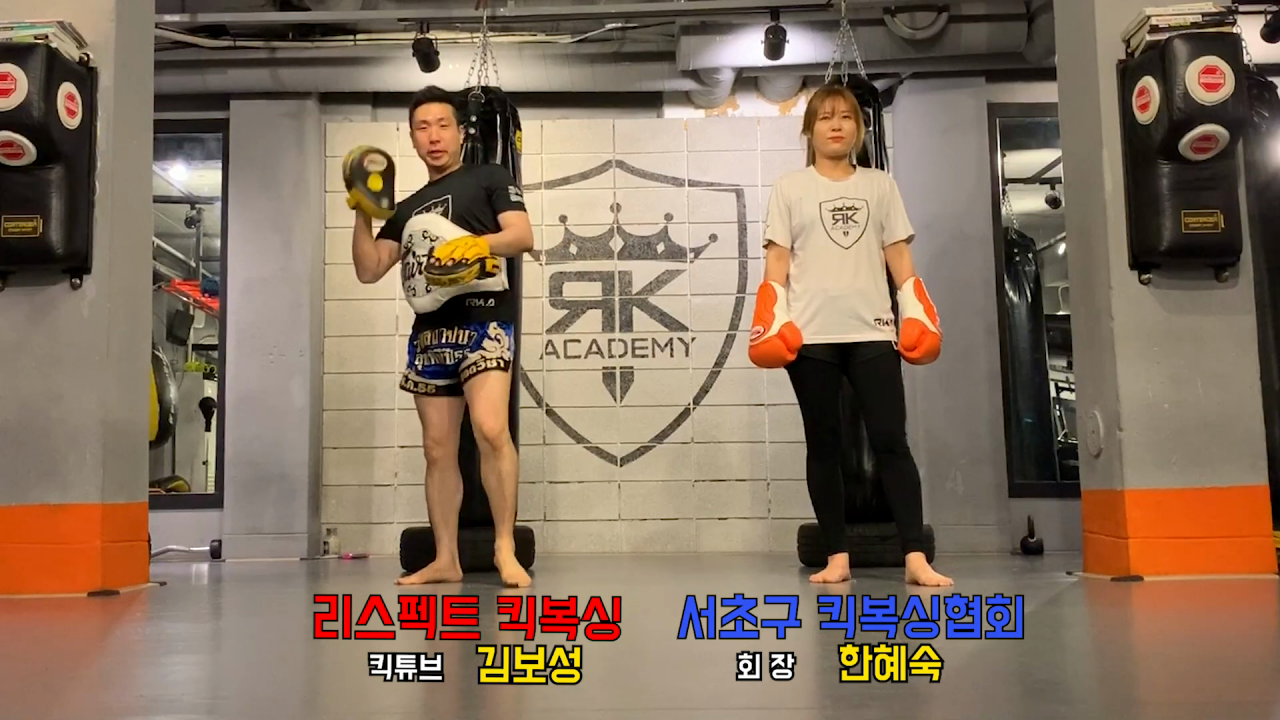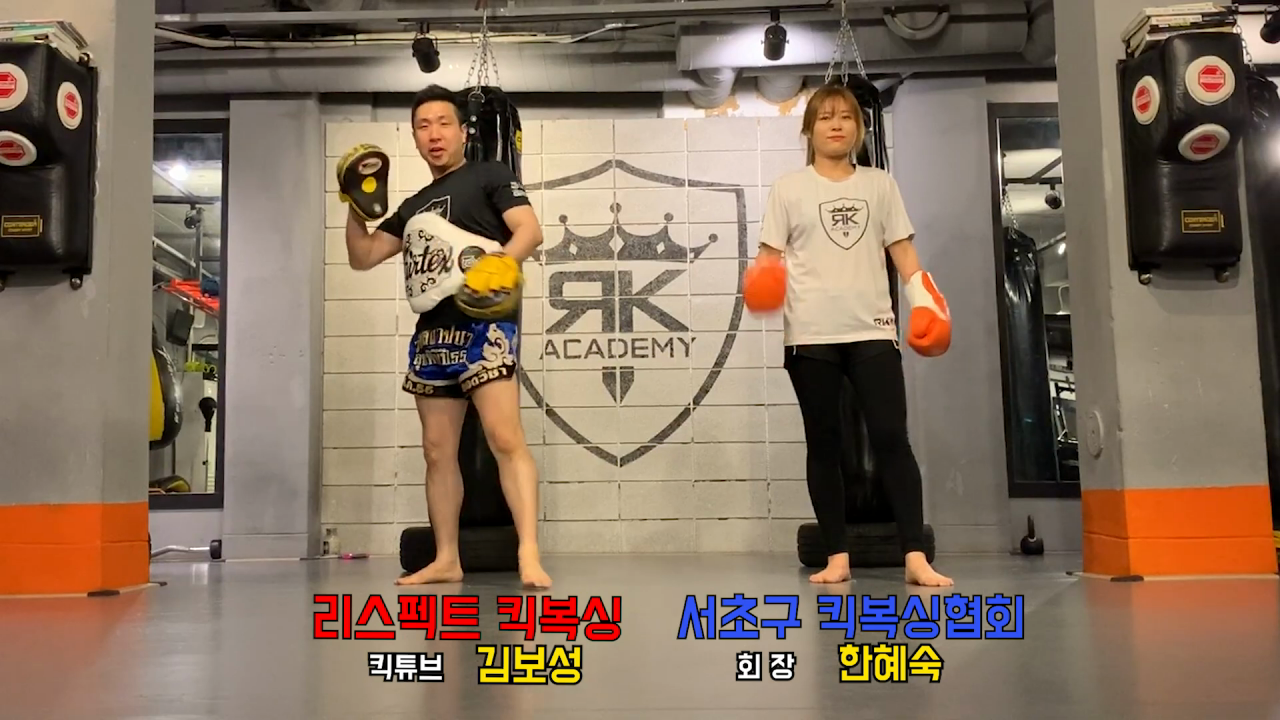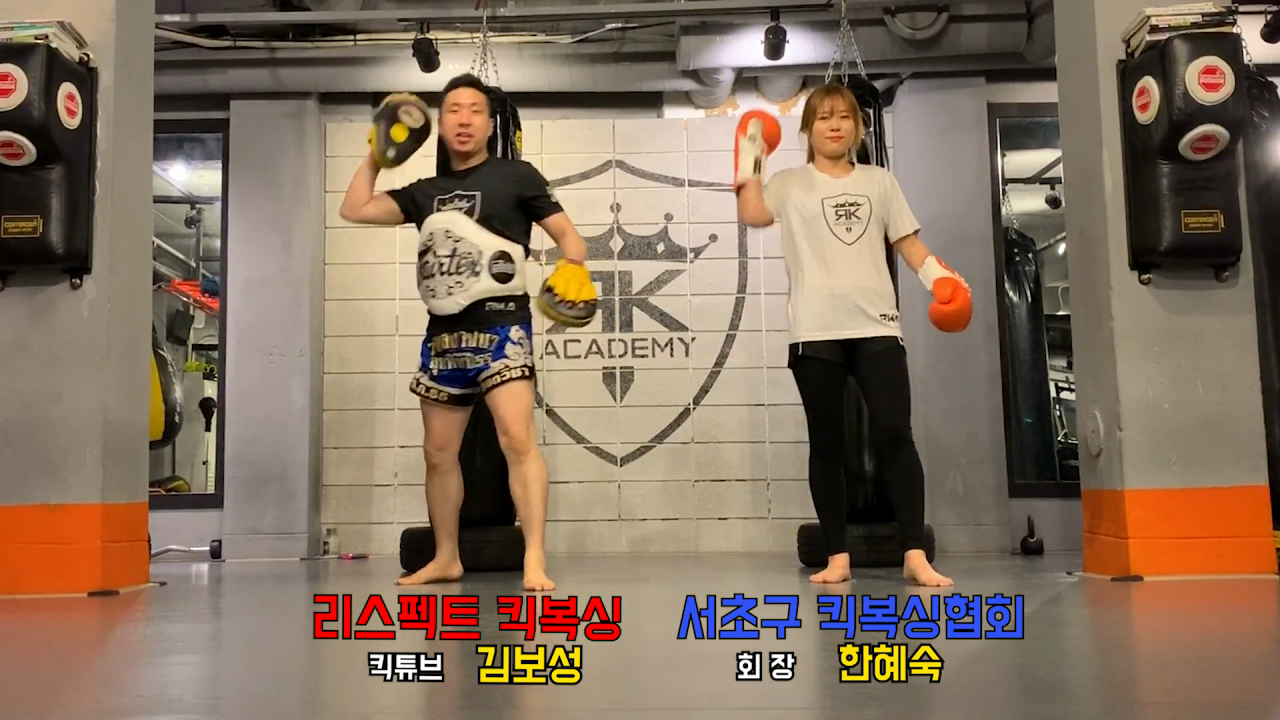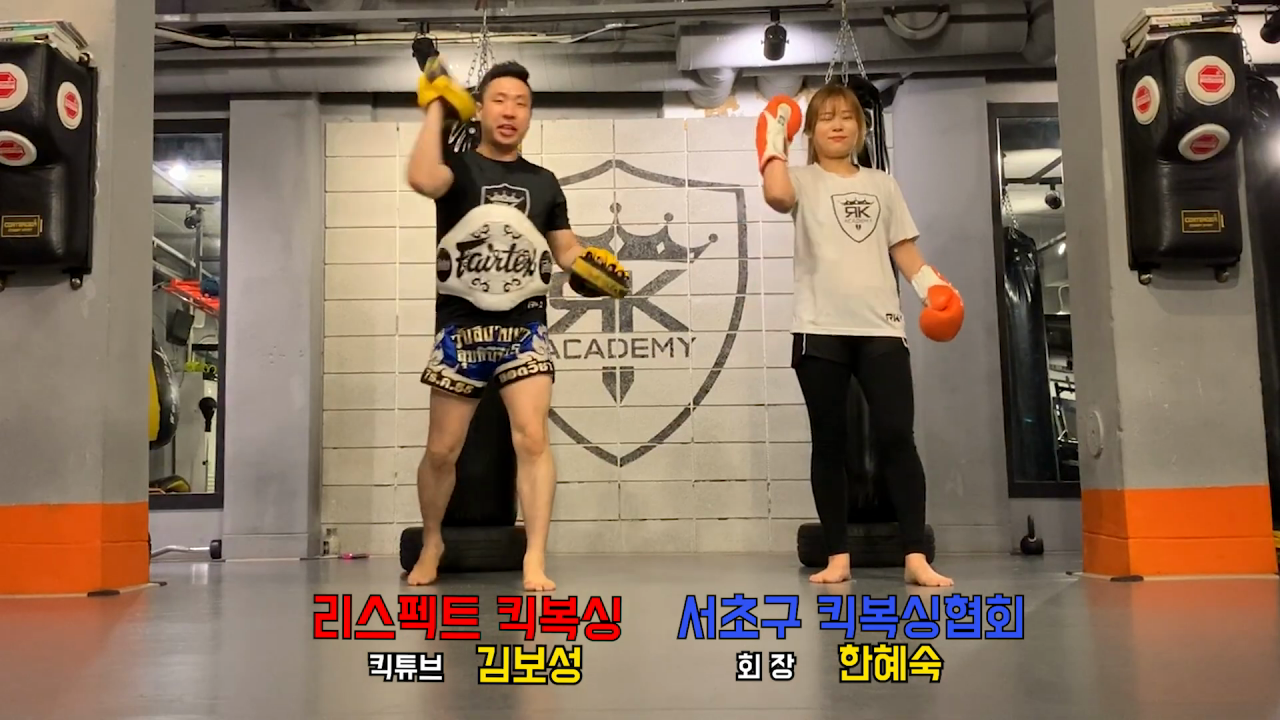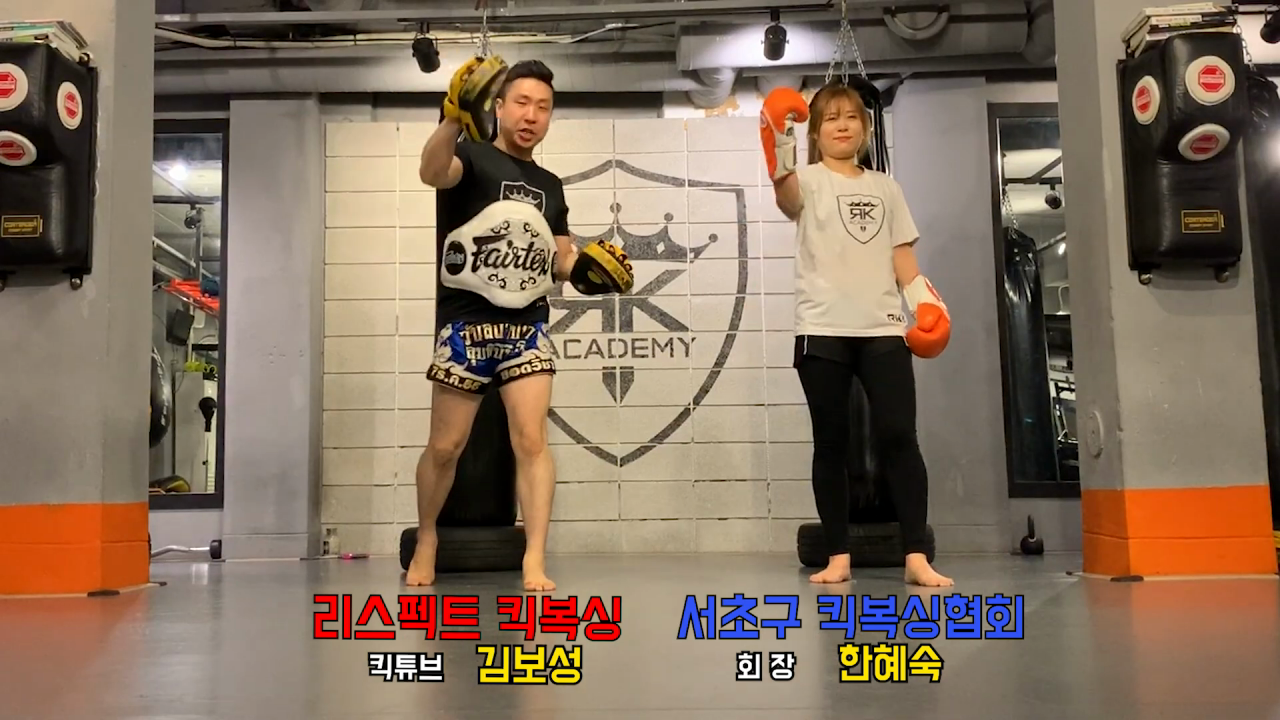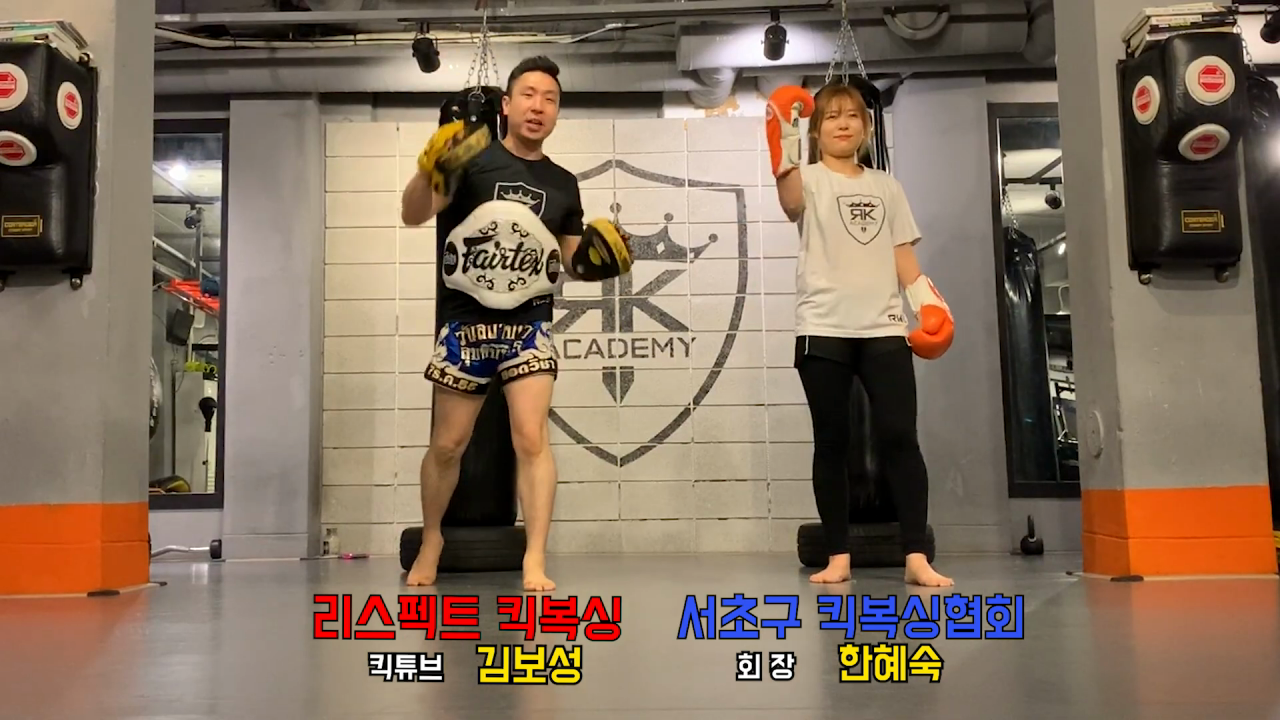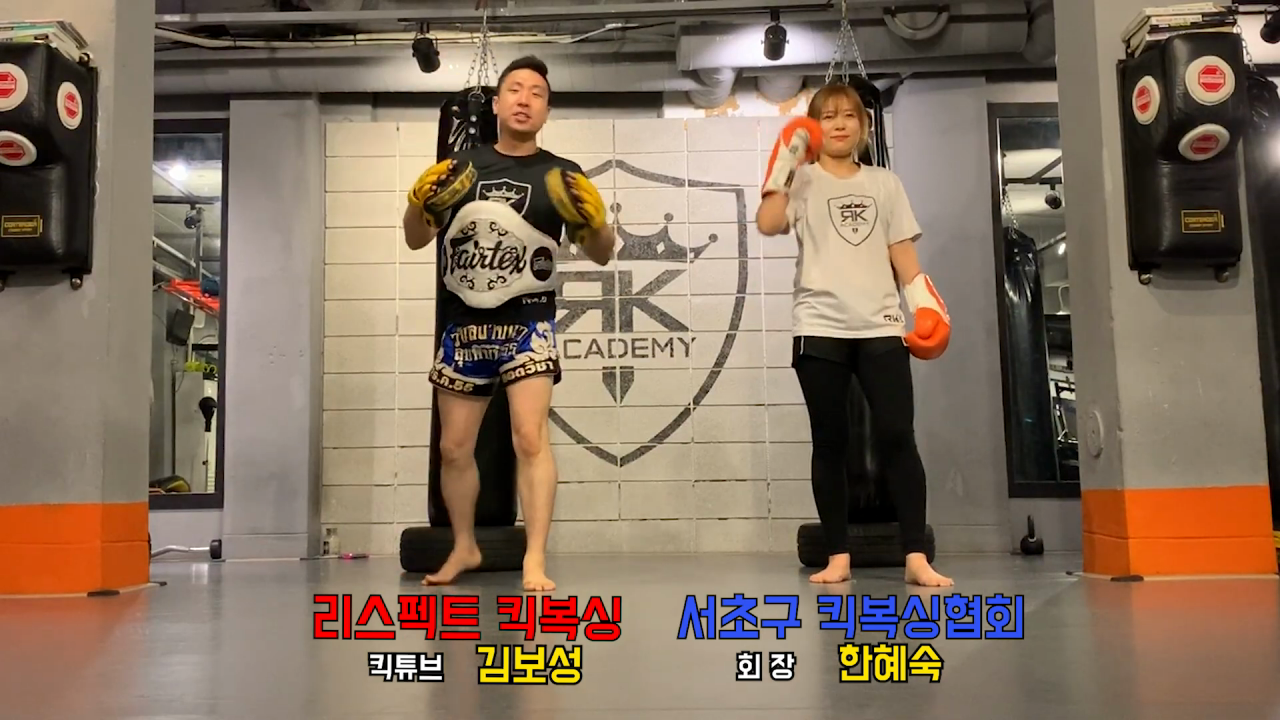
dt=0.2s
person 1, frame 1
left shoulder: (490, 178)
right shoulder: (410, 207)
left elbow: (522, 235)
right elbow: (368, 271)
left wrist: (478, 245)
right wrist: (361, 208)
left hip: (482, 322)
right hip: (429, 333)
left knee: (491, 431)
right knee: (438, 449)
left ankle: (505, 548)
right ankle: (446, 559)
person 1, frame 2
left shoulder: (491, 175)
right shoulder: (414, 206)
left elbow: (529, 230)
right elbow: (362, 258)
left wrist: (502, 264)
right wrist: (356, 206)
left hip: (483, 325)
right hip: (431, 332)
left knee: (505, 437)
right knee: (437, 450)
left ankle: (529, 555)
right ankle: (446, 559)
person 1, frame 3
left shoulder: (516, 176)
right shoulder: (427, 192)
left elbow: (567, 233)
right elbow: (354, 210)
left wrist: (573, 270)
right wrist: (377, 151)
left hip: (500, 326)
right hip: (444, 334)
left knee: (517, 439)
right knee: (439, 453)
left ankle: (535, 561)
right ankle: (446, 557)
person 1, frame 4
left shoulder: (543, 181)
right shoulder: (458, 168)
left elbow: (566, 251)
right elbow: (419, 177)
left wrist: (592, 265)
right wrist: (436, 110)
left hip: (523, 327)
right hip: (461, 327)
left knee: (532, 439)
right knee: (441, 449)
left ankle: (534, 562)
right ankle: (431, 542)
person 1, frame 5
left shoulder: (549, 185)
right shoulder: (472, 156)
left elbow: (561, 257)
right elbow: (436, 170)
right wrist: (454, 118)
left hip: (527, 326)
right hip: (465, 323)
left knee: (532, 440)
right knee: (446, 446)
left ankle: (534, 563)
right ankle: (426, 539)
person 1, frame 6
left shoulder: (563, 183)
right shoulder: (472, 161)
left elbow: (573, 258)
right elbow: (413, 213)
left wrist: (601, 255)
right wrist: (429, 167)
left hip: (528, 325)
right hip: (465, 323)
left knee: (531, 440)
right knee: (447, 445)
left ankle: (534, 563)
right ankle: (431, 537)
person 1, frame 7
left shoulder: (560, 174)
right shoulder: (464, 166)
left elbow: (600, 252)
right elbow: (415, 239)
left wrist: (591, 217)
right wrist: (420, 202)
left hip: (527, 324)
right hip: (463, 324)
left knee: (531, 439)
right knee: (454, 447)
left ankle: (534, 562)
right ankle: (464, 546)
person 2, frame 1
left shoulder: (880, 184)
right shoulder: (790, 188)
left elbow: (898, 255)
right elbow: (777, 261)
left wrist: (918, 312)
right wrist: (772, 319)
left hip: (872, 332)
right hip: (810, 335)
left knee: (890, 440)
right knee: (823, 444)
left ankle: (915, 556)
right ankle: (837, 556)
person 2, frame 2
left shoulder: (880, 184)
right shoulder: (789, 188)
left elbow: (903, 251)
right elbow: (771, 255)
left wrist: (927, 303)
left hip: (873, 331)
right hip: (810, 336)
left knee: (891, 438)
right knee: (824, 445)
left ankle: (915, 555)
right ankle: (837, 556)
person 2, frame 3
left shoulder: (880, 181)
right shoulder: (790, 183)
left elbow: (909, 243)
right elbow: (753, 214)
left wrist: (942, 280)
right wrist: (749, 156)
left hip: (877, 328)
right hip: (814, 333)
left knee: (894, 434)
right knee: (826, 443)
left ankle: (915, 554)
right ankle: (837, 556)
person 2, frame 4
left shoulder: (883, 185)
right shoulder: (804, 180)
left elbow: (905, 250)
right elbow: (777, 194)
left wrist: (937, 289)
right wrist: (774, 139)
left hip: (881, 327)
right hip: (820, 329)
left knee: (896, 436)
right knee: (829, 443)
left ankle: (916, 557)
right ankle: (837, 556)
person 2, frame 5
left shoulder: (886, 187)
right shoulder: (808, 179)
left elbow: (902, 256)
right elbow: (789, 203)
left wrist: (927, 303)
right wrist: (781, 145)
left hip: (883, 328)
right hip: (822, 330)
left knee: (898, 437)
right knee: (831, 443)
left ankle: (916, 556)
right ankle: (838, 556)
person 2, frame 6
left shoulder: (887, 186)
right shoulder: (808, 178)
left elbow: (903, 255)
right elbow: (792, 202)
left wrist: (929, 306)
right wrist: (786, 141)
left hip: (884, 328)
right hip: (823, 329)
left knee: (899, 437)
right knee: (831, 443)
left ankle: (916, 556)
right ankle: (838, 556)
person 2, frame 7
left shoulder: (885, 183)
right shoulder: (802, 181)
left elbow: (903, 253)
right elbow: (768, 223)
left wrist: (926, 306)
right wrist: (785, 159)
left hip: (881, 327)
right hip: (819, 329)
left knee: (897, 436)
right knee: (830, 443)
left ankle: (916, 556)
right ankle: (838, 556)
